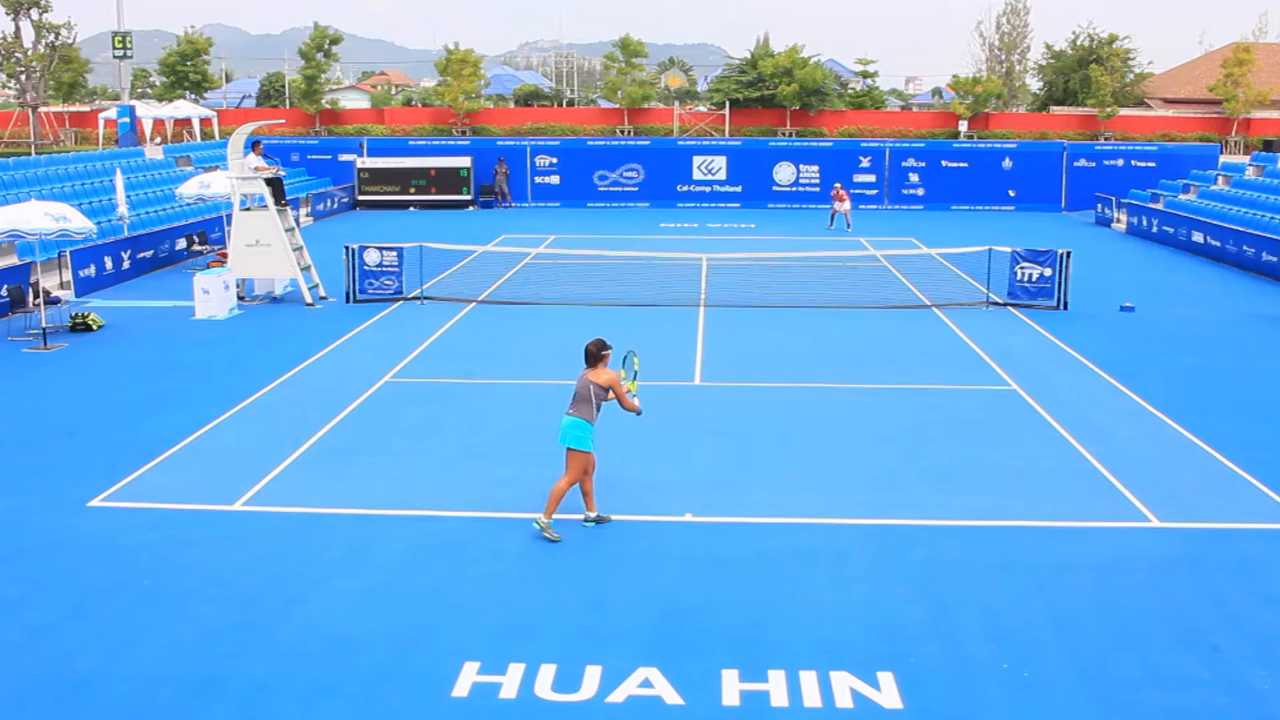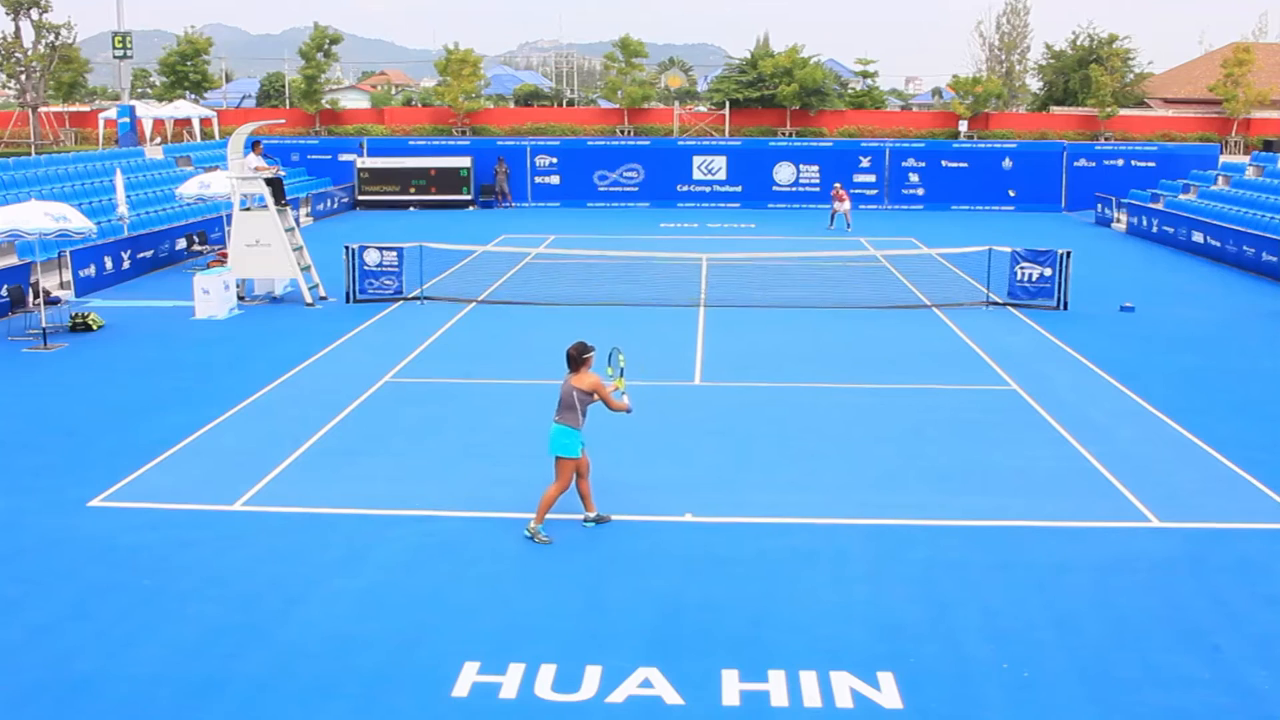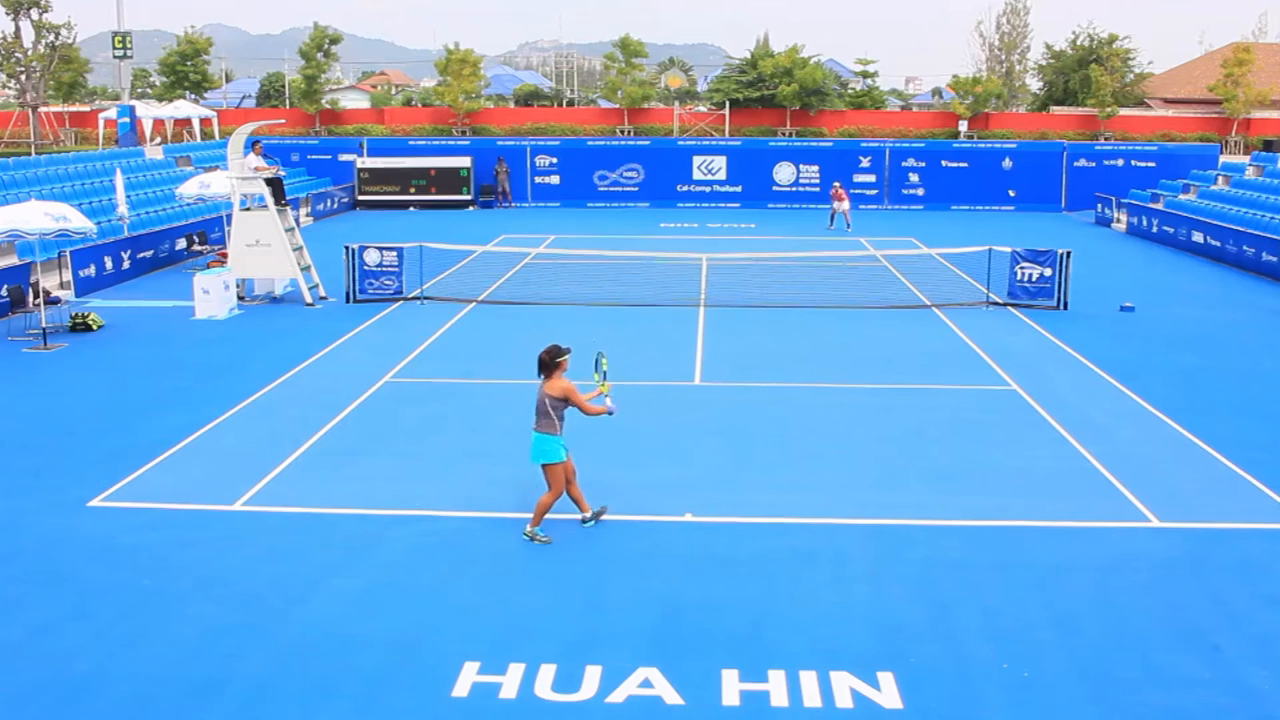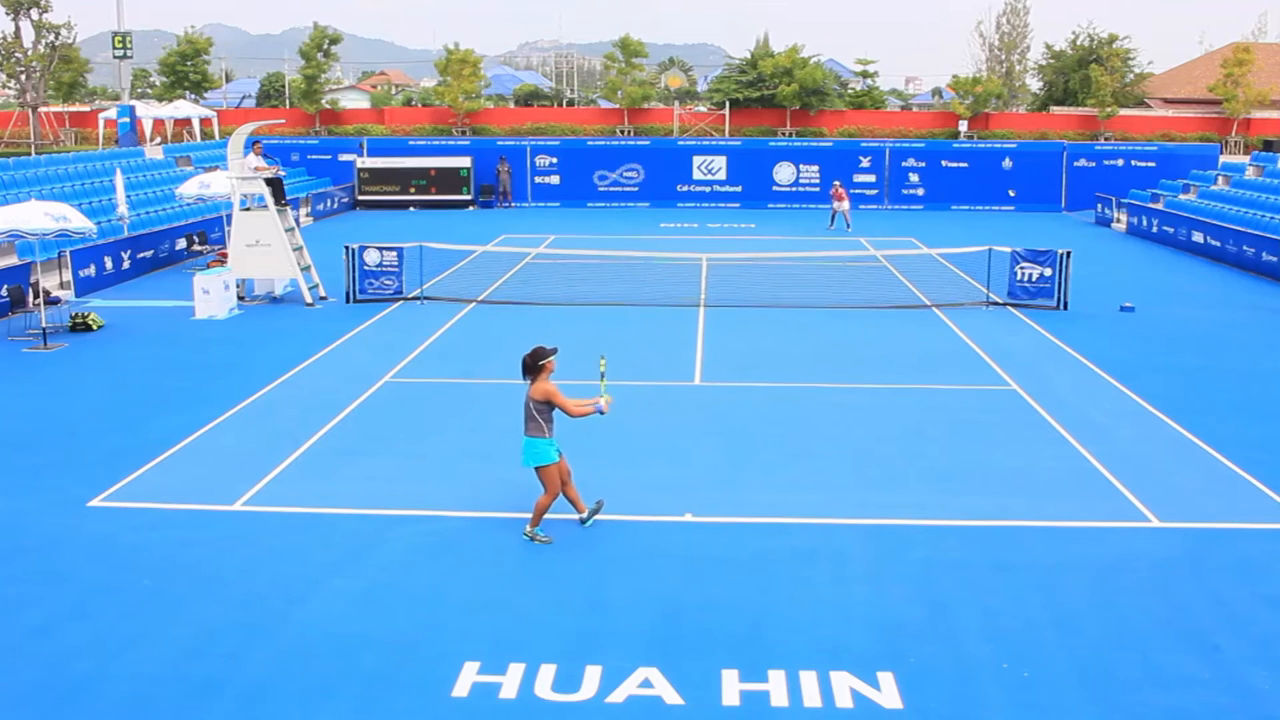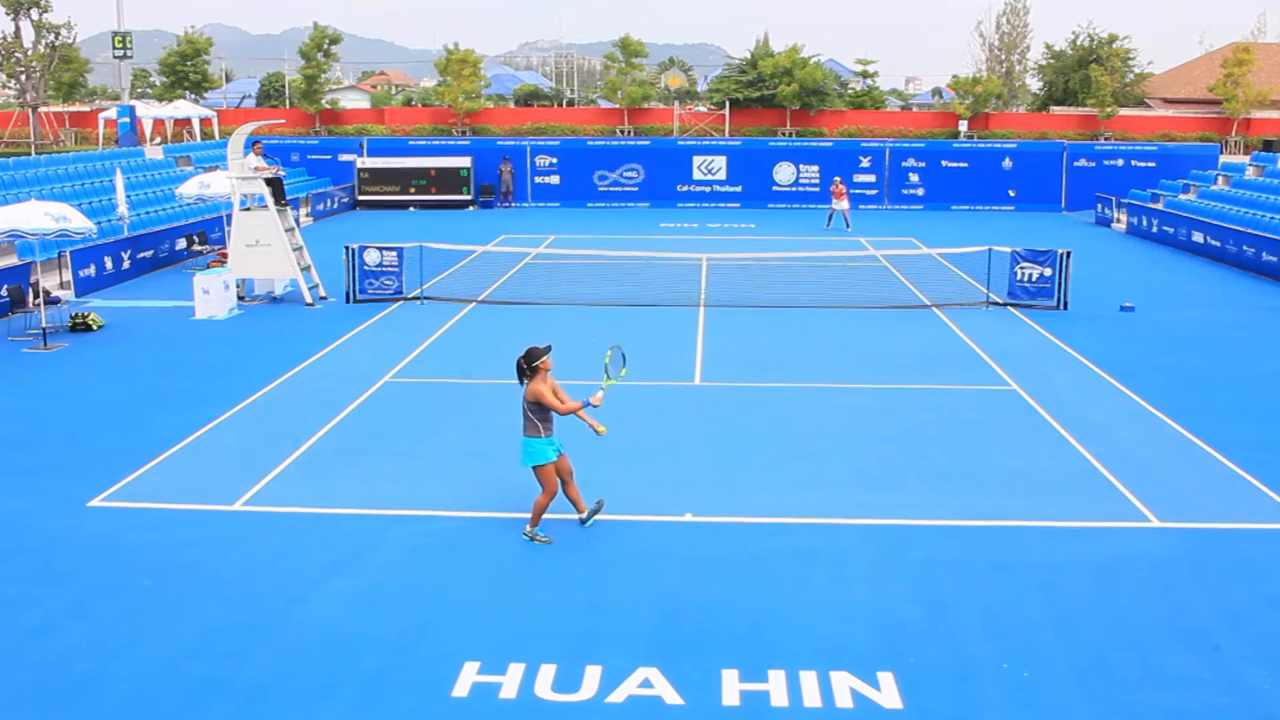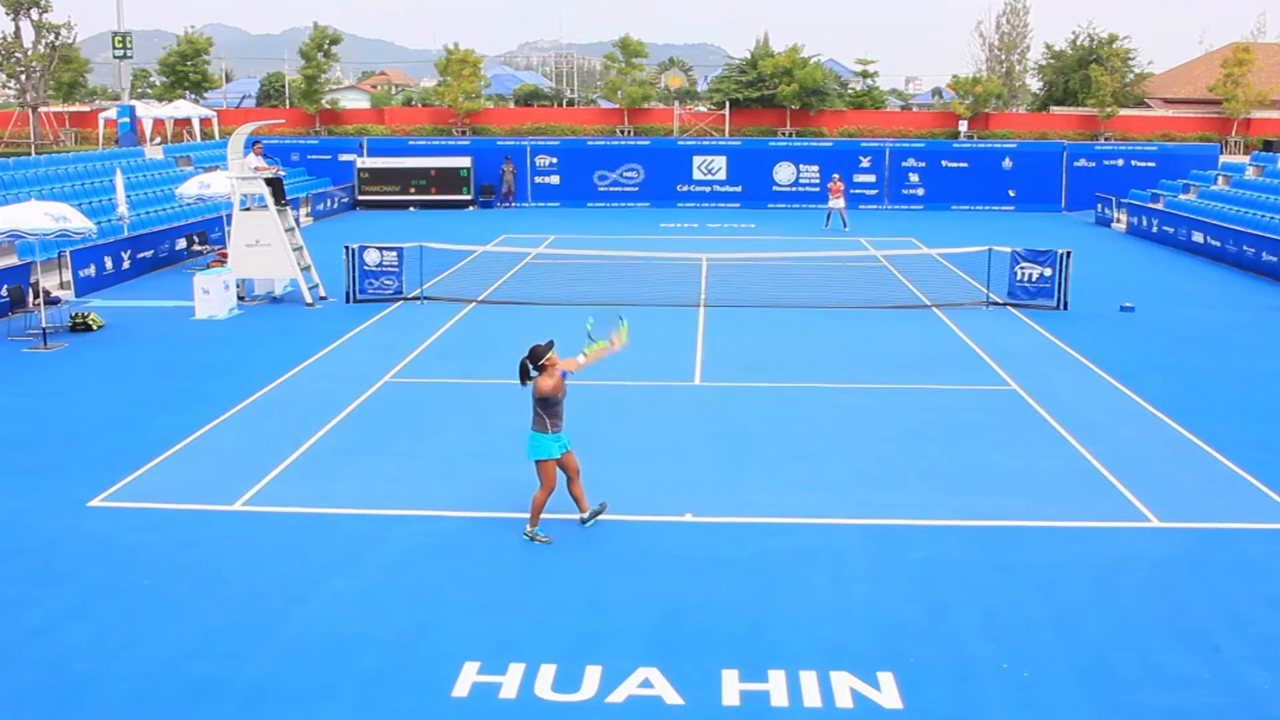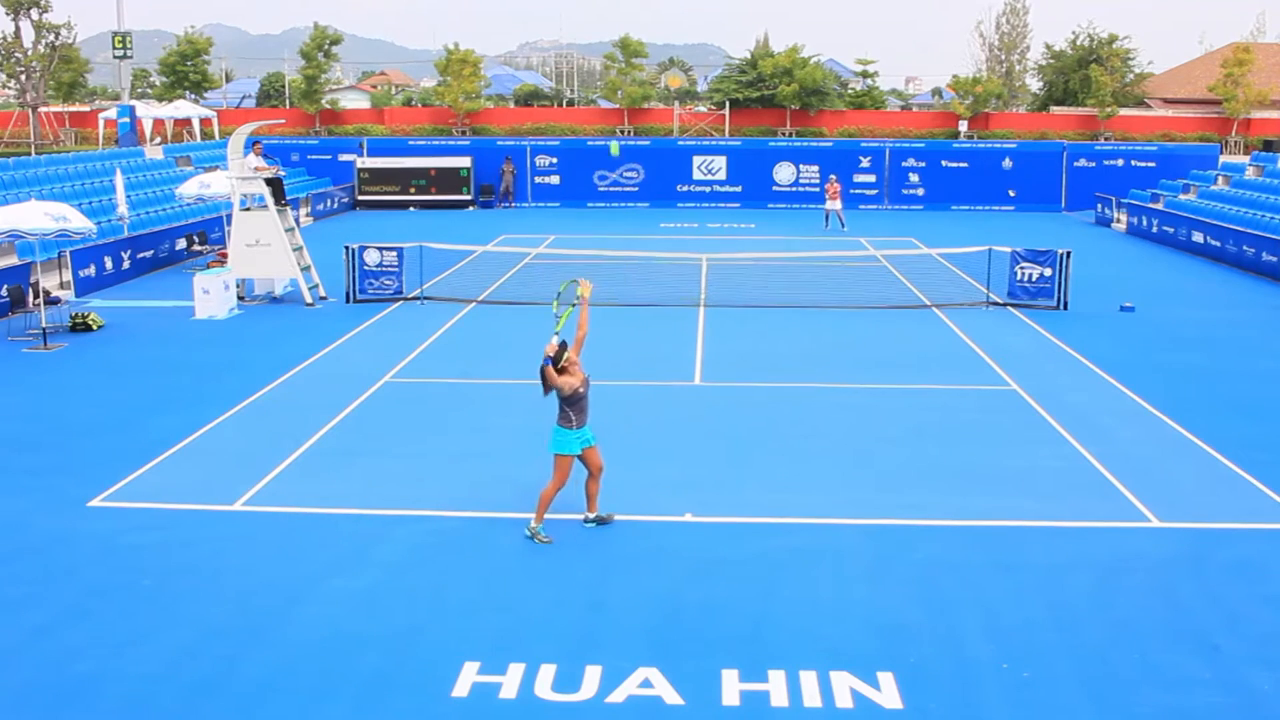
dt=0.3s
person 1, frame 1
left shoulder: (587, 373)
right shoulder: (610, 375)
right elbow: (625, 404)
left wrist: (621, 390)
right wrist: (637, 408)
left hip: (575, 424)
right hip: (580, 427)
left knee: (588, 470)
right knee: (571, 477)
left ankle: (591, 514)
right ankle: (545, 519)
person 1, frame 2
left shoulder: (572, 377)
right shoulder: (592, 379)
right elbow: (611, 405)
left wrist: (610, 388)
right wrist: (626, 406)
left hip: (566, 432)
right hip: (567, 434)
left knee: (583, 472)
right knee: (562, 484)
left ankle: (591, 514)
right ankle: (534, 526)
person 1, frame 3
left shoulder: (550, 381)
right shoulder: (563, 384)
left elbow: (572, 401)
right elbow: (587, 410)
left wrist: (596, 393)
right wrist: (608, 408)
left hip: (551, 439)
right hip: (548, 441)
left knee: (570, 477)
right knee: (556, 490)
left ankle: (587, 514)
right ankle: (531, 529)
person 1, frame 4
left shoulder: (543, 384)
right shoulder: (546, 388)
left elbow: (567, 403)
right elbow: (572, 412)
left wrist: (594, 401)
right wrist: (598, 408)
left hip: (546, 442)
right hip: (539, 444)
left knee: (566, 478)
right knee: (553, 491)
left ankle: (584, 514)
right ankle: (531, 529)
person 1, frame 5
left shoulder: (548, 381)
right shoulder: (537, 388)
left elbow: (568, 403)
right elbow: (562, 410)
left wrist: (592, 423)
right wrist: (589, 402)
left hip: (548, 440)
right hip: (537, 444)
left knee: (567, 476)
right knee: (550, 490)
left ankle: (584, 514)
right ankle: (531, 529)
person 1, frame 6
left shoulder: (558, 371)
right shoulder: (543, 385)
left elbow: (584, 359)
right elbow: (553, 389)
left wrist: (609, 347)
right wrist: (563, 372)
left hip: (558, 437)
right hip: (544, 439)
left knee: (573, 473)
right knee: (547, 487)
left ankle: (585, 514)
right ankle: (531, 529)
person 1, frame 7
left shoulder: (575, 366)
right shoulder: (565, 383)
left elbow: (582, 332)
right elbow: (551, 381)
left wrist: (584, 301)
right wrist: (548, 360)
left hip: (581, 431)
right hip: (567, 435)
left knee: (596, 469)
right knee: (559, 482)
left ankle: (591, 515)
right ankle: (534, 526)
